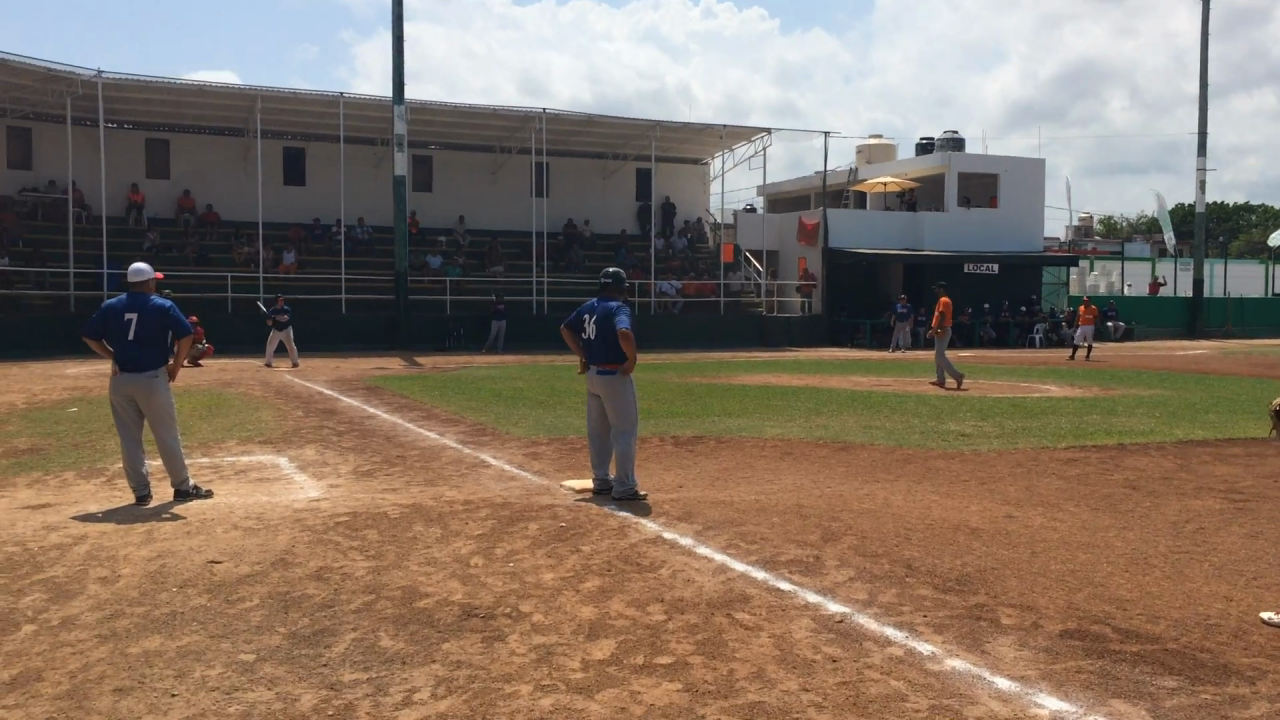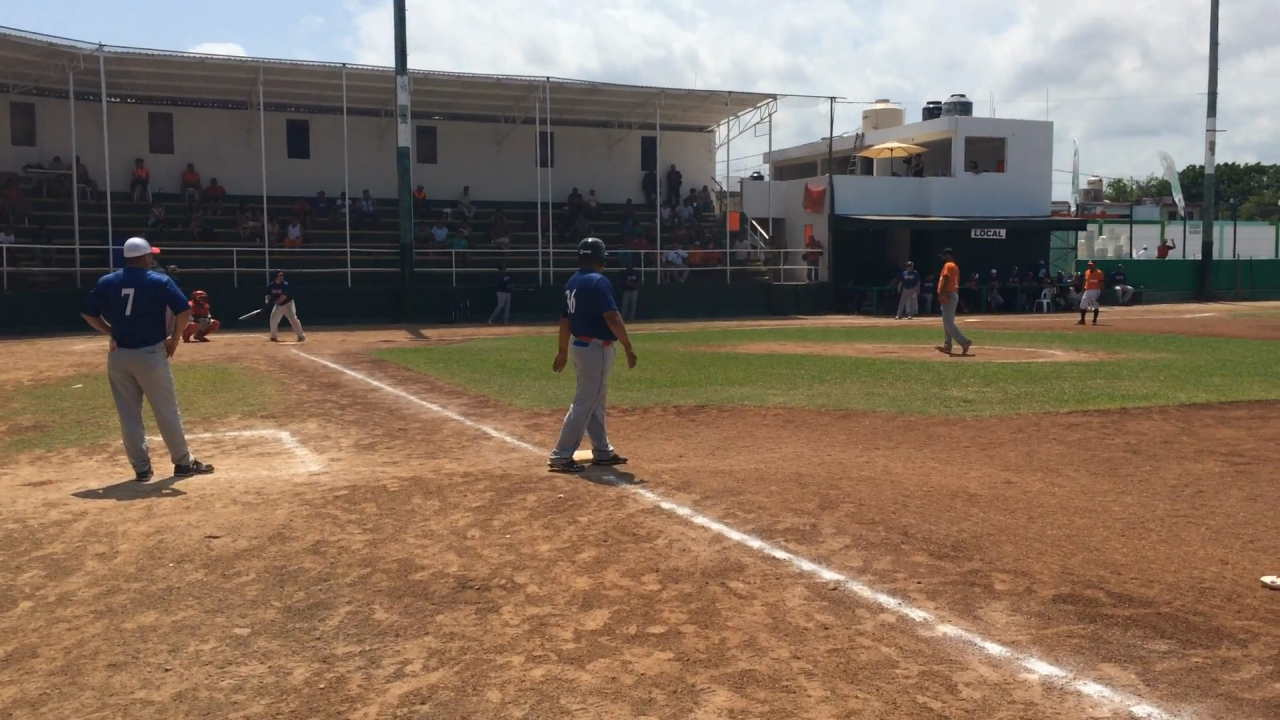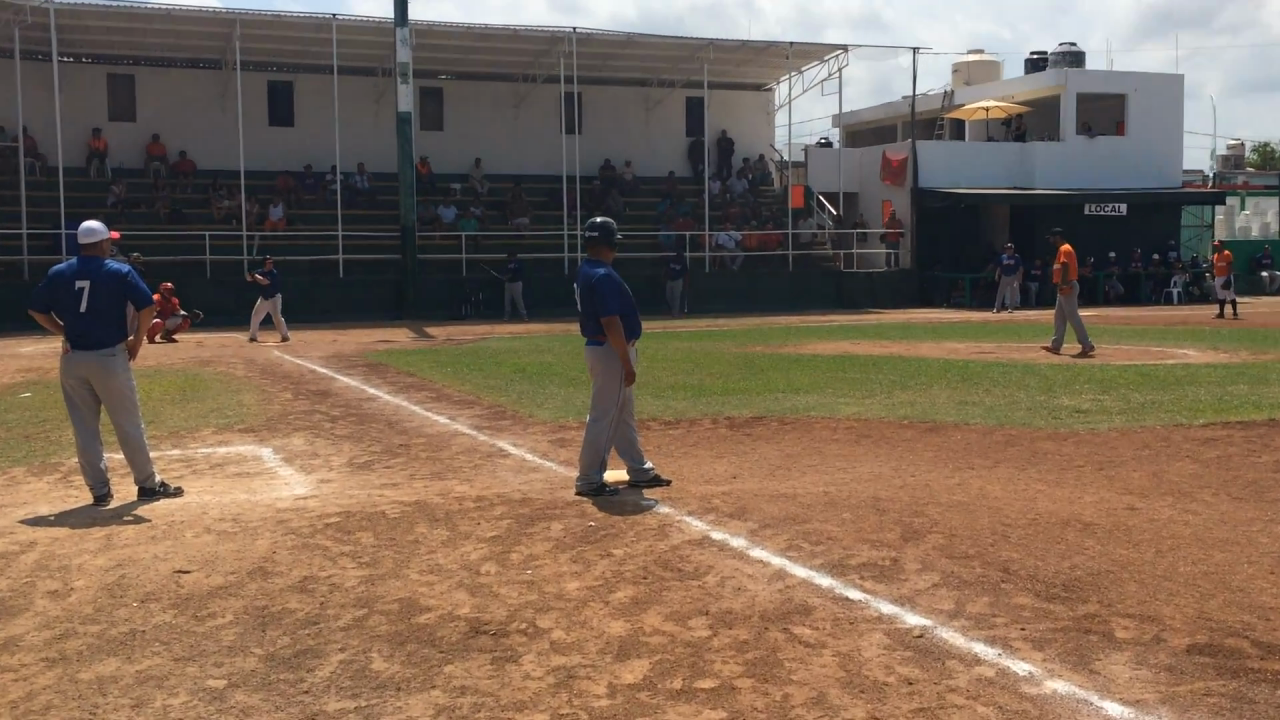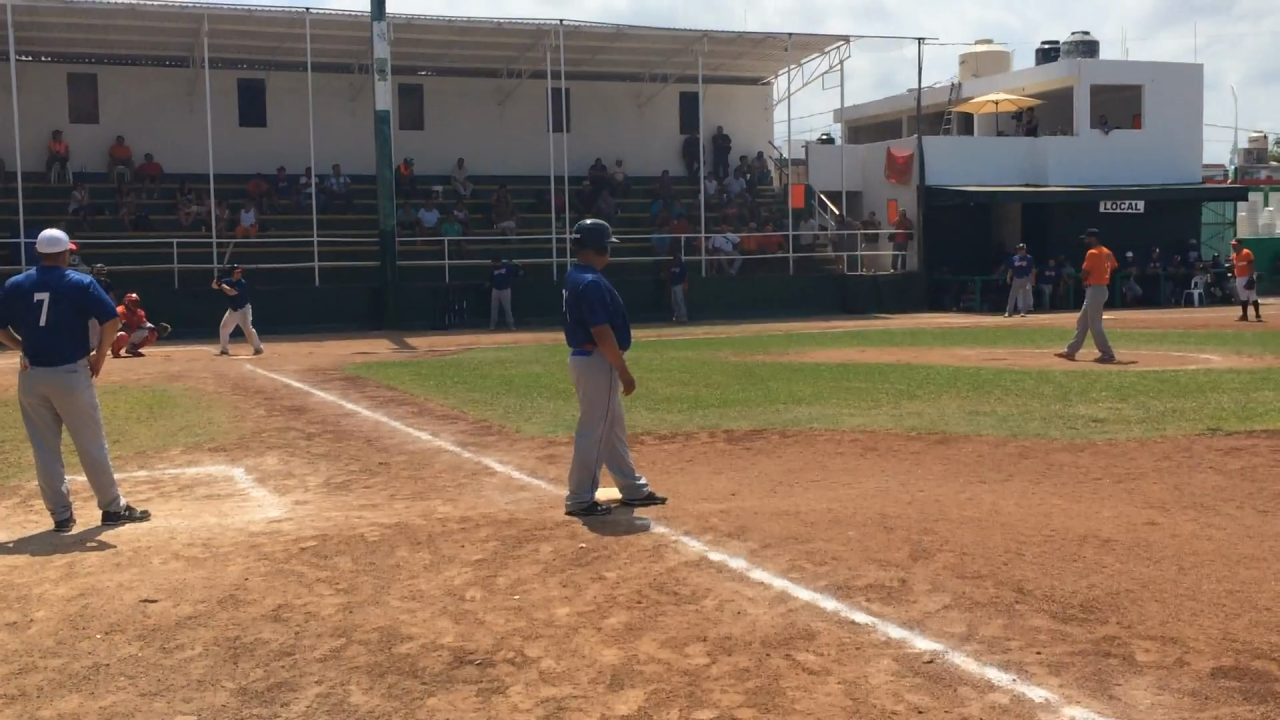
dt=1s
person 1, frame 1
left shoulder: (110, 306)
right shoulder: (163, 306)
left elbow: (89, 337)
right elbow: (186, 335)
left wrist: (114, 357)
right wrist: (176, 364)
left hip: (121, 380)
right hip: (152, 379)
left knee: (129, 439)
right knee: (167, 436)
left ankle: (141, 491)
right ankle: (182, 487)
person 1, frame 2
left shoulder: (107, 282)
right shoulder: (159, 281)
left elbow: (87, 313)
right elbow: (184, 310)
left wrist: (111, 333)
right wrist: (174, 338)
left hip: (119, 356)
right hip: (150, 354)
left knee: (129, 415)
right knee: (167, 412)
left ankle: (141, 467)
right ankle: (183, 462)
person 1, frame 3
left shoulder: (58, 273)
right shoulder: (119, 272)
left elbow: (36, 310)
right elbow: (147, 307)
left wrist: (65, 332)
right wrist: (137, 339)
left hip: (73, 359)
right hip: (109, 357)
left knee: (84, 429)
right knee: (128, 425)
left ankle: (99, 490)
right ankle: (148, 484)
person 1, frame 4
right shoulder: (81, 283)
right elbow: (111, 319)
right wrist: (100, 354)
left hip: (32, 376)
right hip: (71, 374)
left knee: (44, 450)
right knee: (91, 445)
left ankle: (61, 514)
right ankle: (113, 507)
person 2, frame 1
left shoulder: (587, 308)
right shoulder: (619, 308)
left elbow: (565, 329)
right elbow: (625, 334)
left wrist: (581, 356)
right wrist: (632, 360)
left hip: (593, 375)
right hip: (615, 376)
left knee: (598, 431)
right knee: (624, 432)
left ankle: (601, 481)
right ankle: (624, 487)
person 2, frame 2
left shoulder: (572, 282)
right shoulder: (598, 281)
left elbow: (565, 321)
right elbow: (612, 317)
left wrist: (562, 351)
right wrist: (628, 346)
left hip: (579, 346)
right hip: (596, 348)
left knee: (594, 402)
right knee: (585, 403)
left ankle: (602, 452)
right ankle: (561, 455)
person 2, frame 3
left shoulder: (587, 271)
right shoulder: (603, 276)
right elbow: (611, 323)
right wrist: (627, 363)
left hip: (603, 348)
right hip: (610, 351)
left knee: (623, 414)
right knee: (604, 417)
left ankle: (640, 471)
right ankle: (588, 480)
person 2, frame 4
left shoulder: (577, 276)
right shoulder: (591, 282)
right elbow: (602, 333)
right wrist: (624, 371)
left hip: (588, 358)
right hip: (596, 362)
left knee: (613, 428)
right knee: (593, 431)
left ankle: (633, 488)
right ankle: (579, 499)
